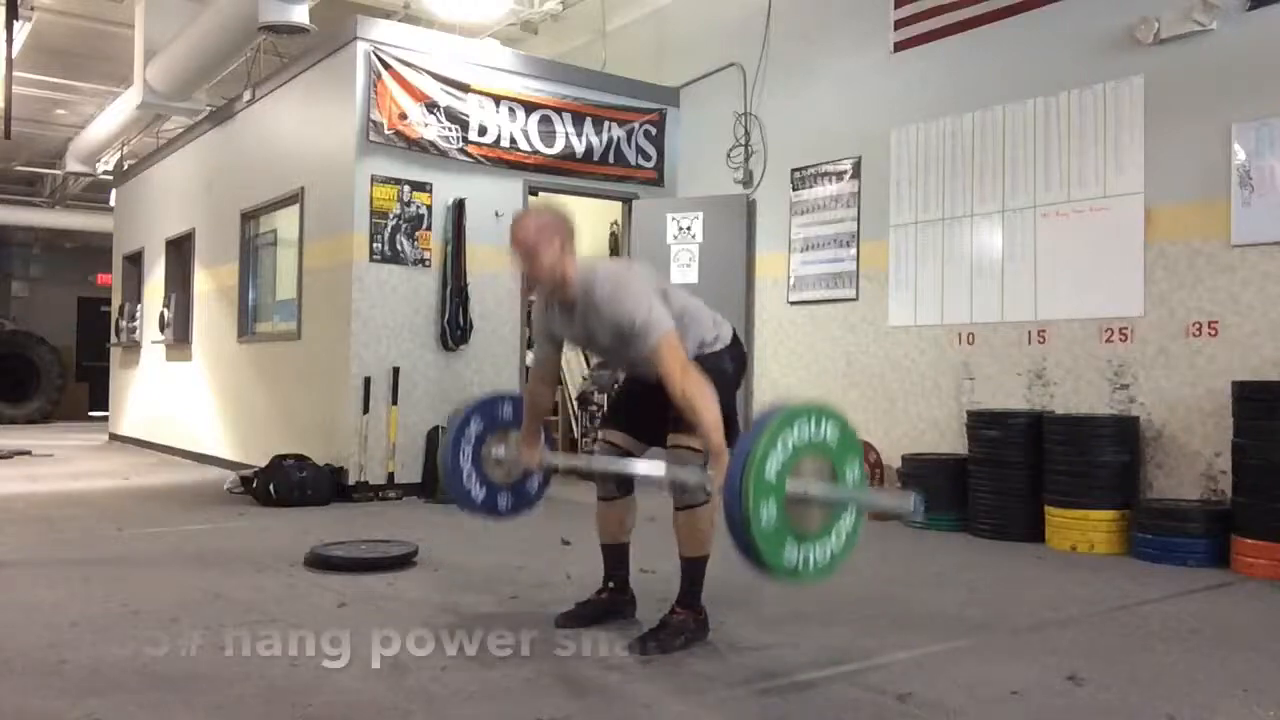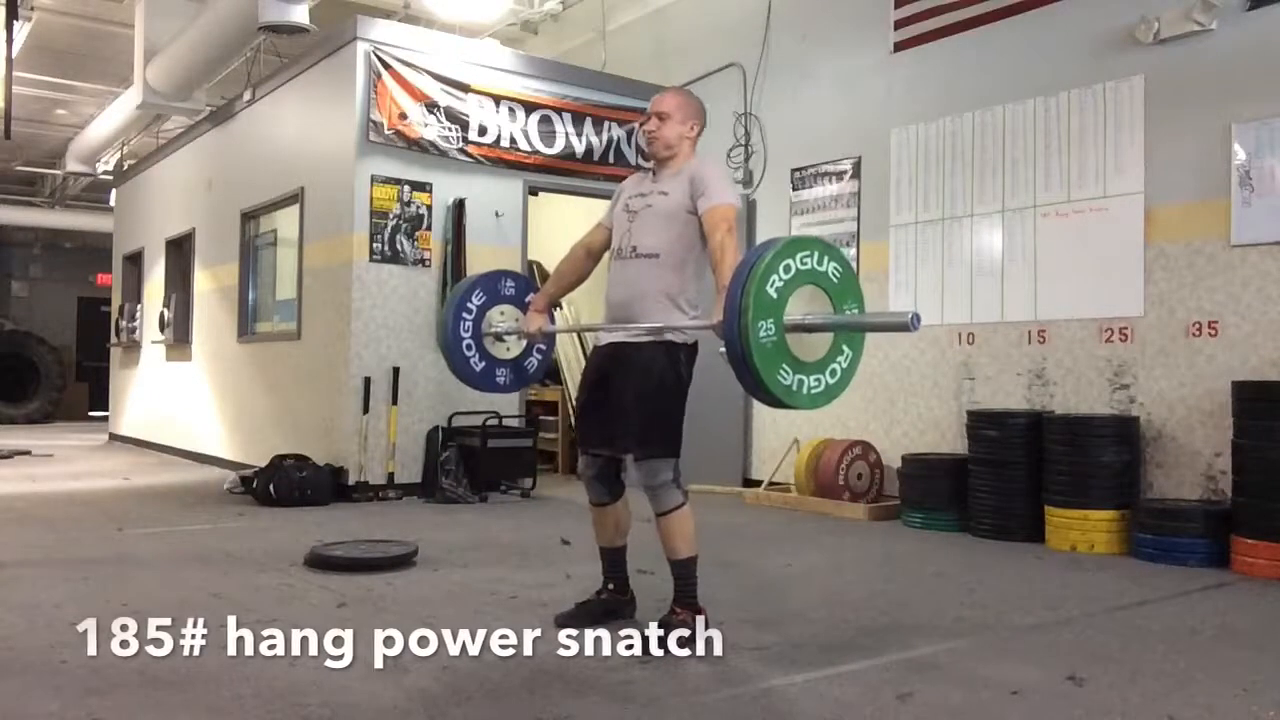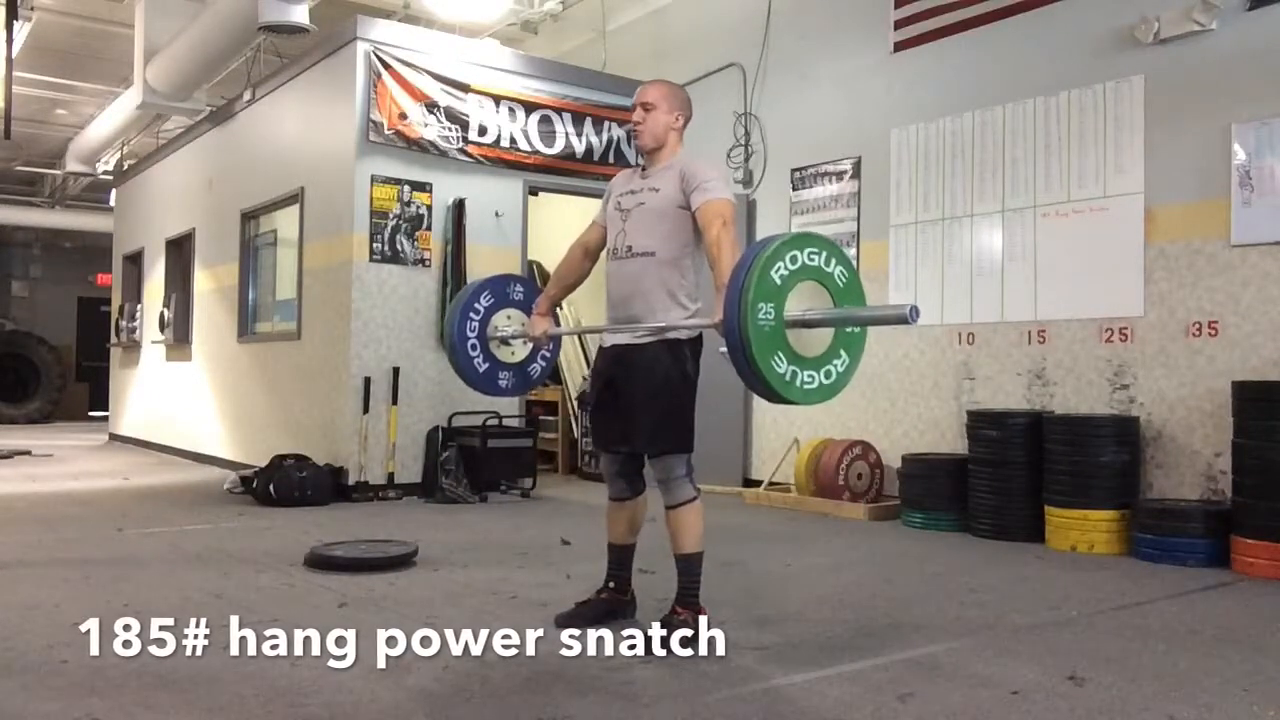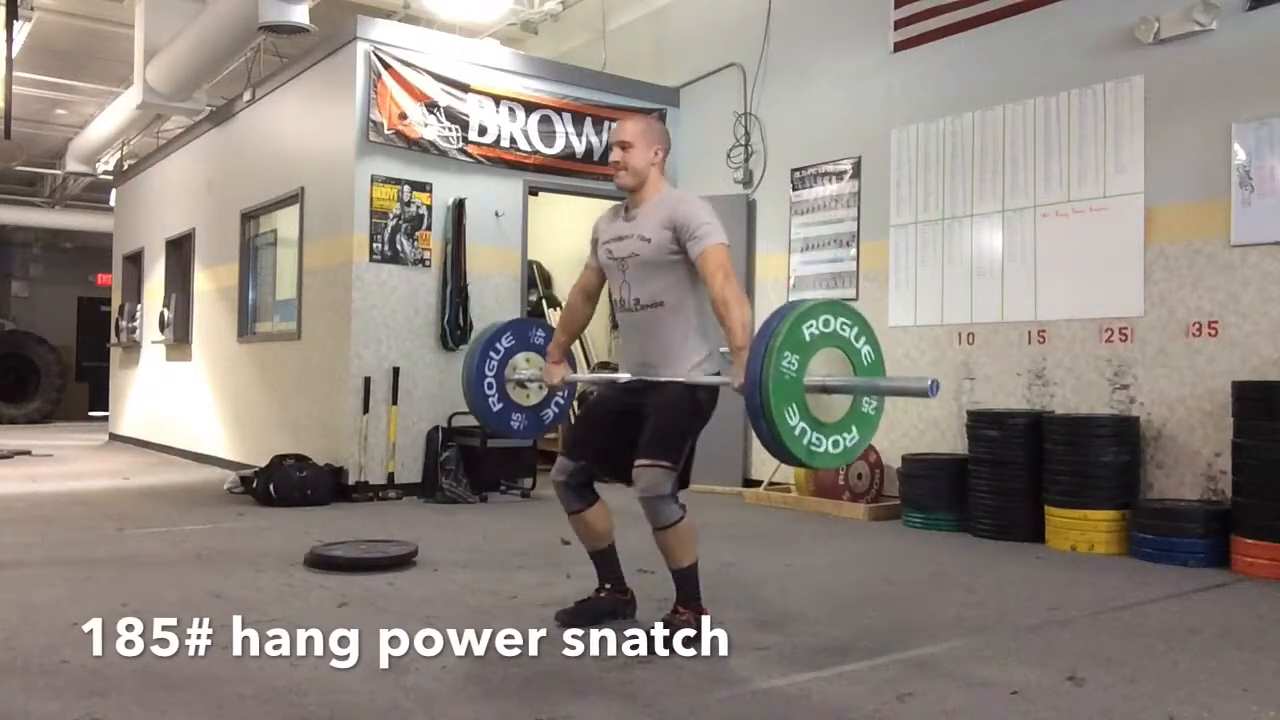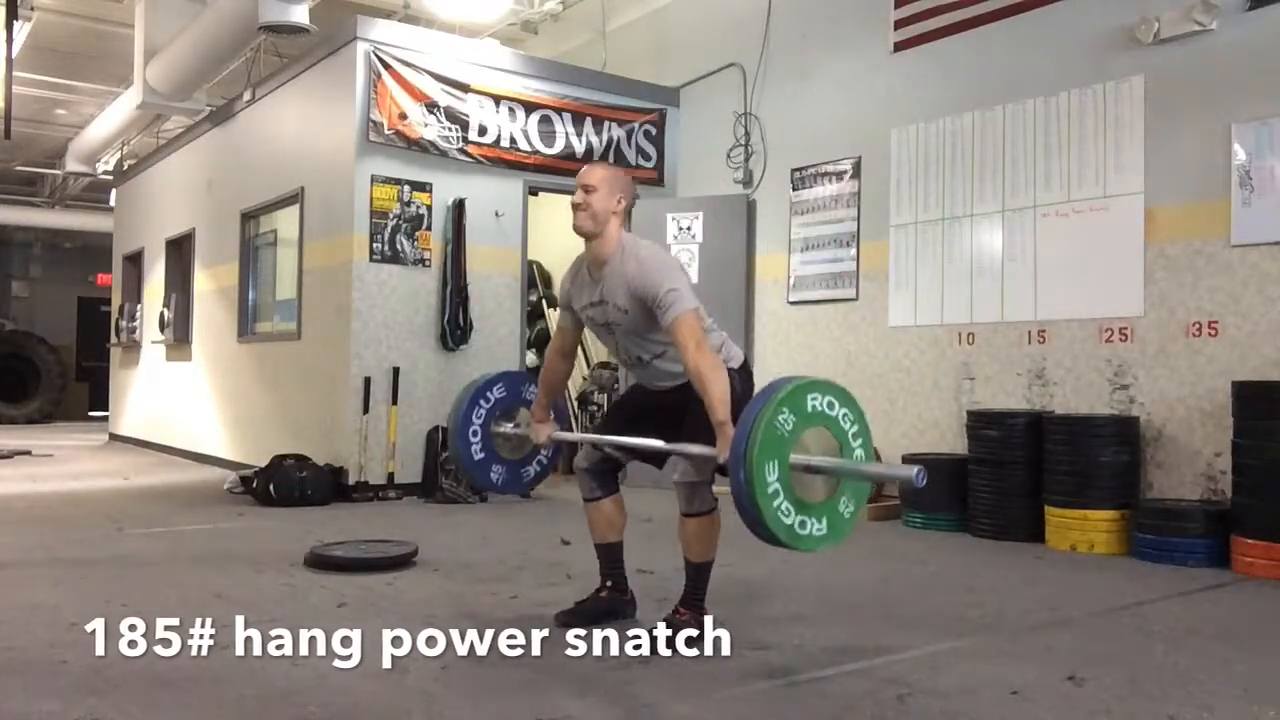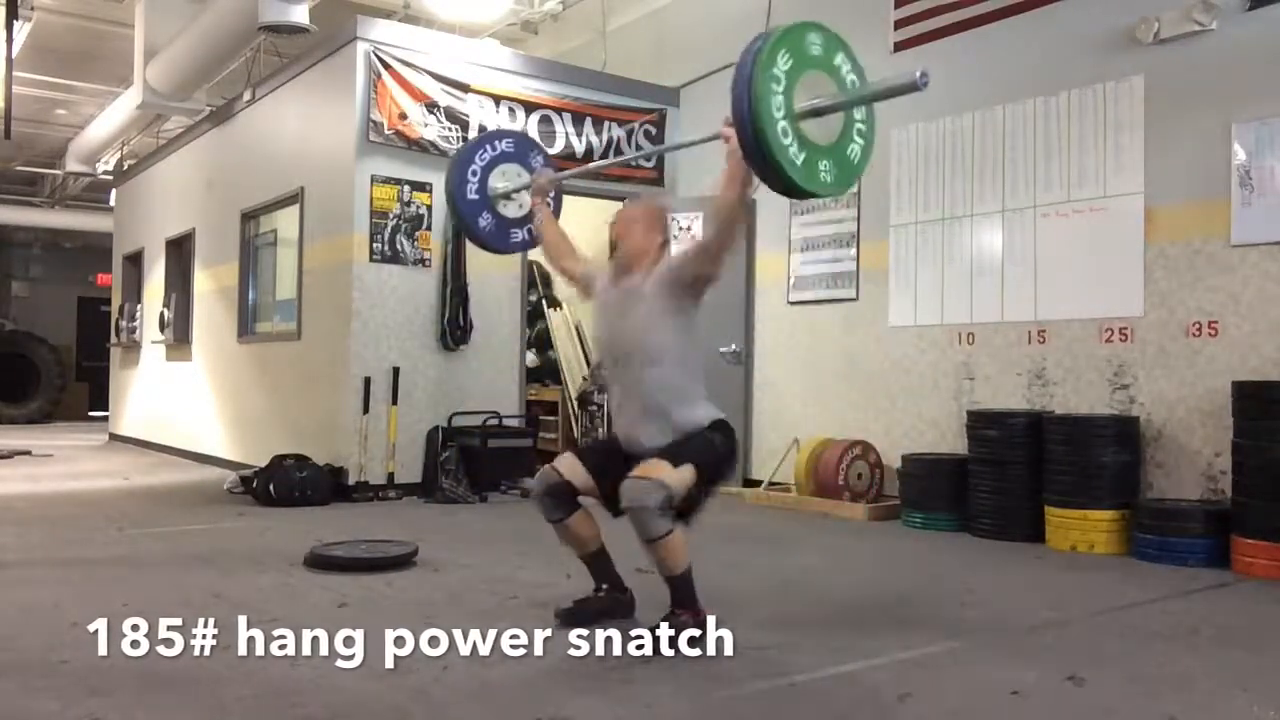
dt=0.7s
person 1, frame 1
left shoulder: (618, 293)
right shoulder: (548, 308)
left elbow: (684, 377)
right elbow: (541, 380)
left wrist: (720, 458)
right wrist: (529, 443)
left hip: (710, 352)
right hip: (645, 371)
left knee: (684, 460)
right knee: (607, 458)
left ankle: (690, 611)
right ankle: (614, 590)
person 1, frame 2
left shoulder: (705, 178)
right shoulder: (631, 187)
left elbow: (723, 234)
right elbow: (590, 248)
left wrist: (728, 301)
right wrist: (540, 304)
left hip: (661, 346)
right hip: (609, 344)
left knee: (657, 475)
right knee: (596, 468)
left ankle: (688, 609)
right ankle: (615, 591)
person 1, frame 3
left shoulder: (694, 174)
right shoulder: (620, 184)
left elbow: (720, 229)
right elbow: (584, 249)
left wrist: (726, 297)
right wrist: (543, 308)
left hip: (667, 343)
right hip: (616, 344)
left knee: (671, 471)
right knee: (619, 470)
left ankle: (689, 608)
right ankle: (616, 590)
person 1, frame 4
left shoulder: (684, 211)
right shoulder: (608, 224)
left elbow: (722, 281)
right elbow: (583, 295)
left wrist: (743, 356)
right wrist: (555, 355)
left hip: (685, 378)
right hip: (632, 378)
left knee: (652, 483)
right knee: (569, 473)
left ankle: (691, 609)
right ankle: (614, 590)
person 1, frame 5
left shoulder: (649, 267)
right shoulder: (575, 279)
left elbow: (697, 353)
right elbow: (561, 352)
left wrist: (727, 435)
right wrist: (540, 415)
left hip: (714, 381)
right hip: (655, 386)
left knee: (688, 475)
right knee: (592, 463)
left ankle: (692, 611)
right ankle: (614, 592)
person 1, frame 6
left shoulder: (672, 283)
right shoulder: (605, 284)
left elbow: (722, 235)
right elbow: (566, 257)
left wrist: (740, 158)
right wrist: (540, 199)
left hip: (698, 437)
right hip: (637, 438)
left knee: (642, 493)
right knee: (551, 484)
left ankle: (688, 612)
right ankle: (611, 590)
